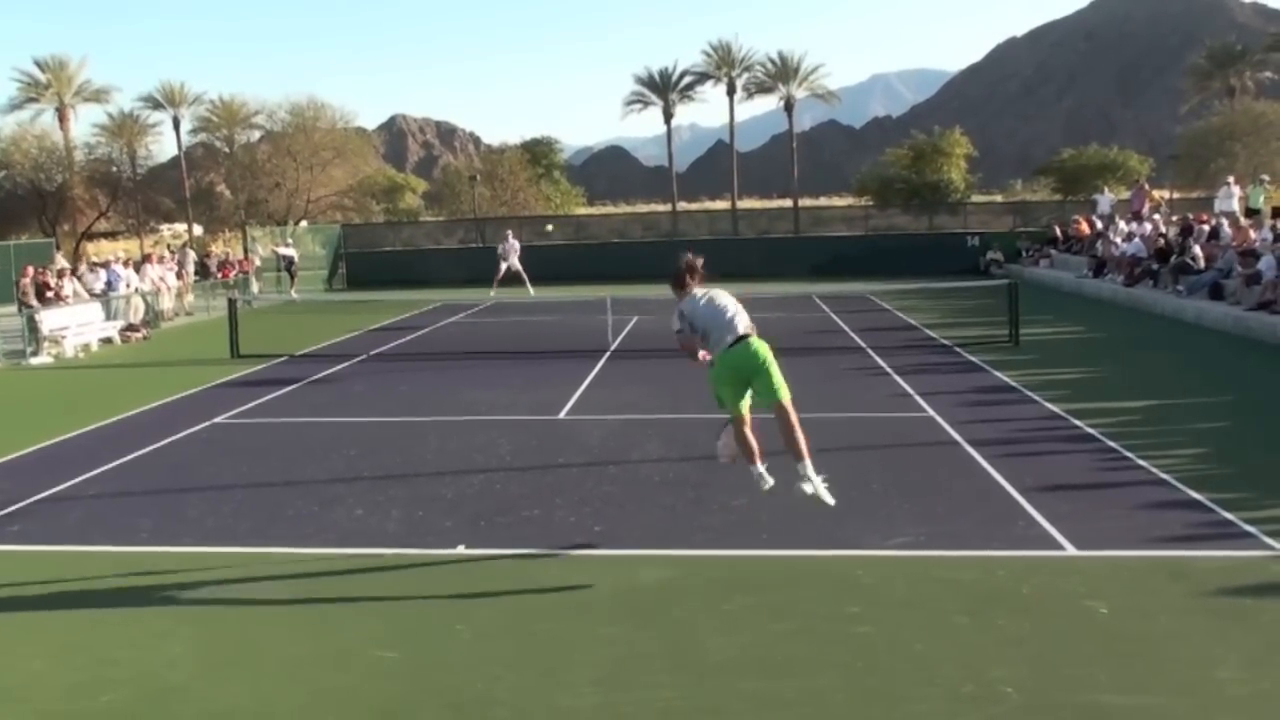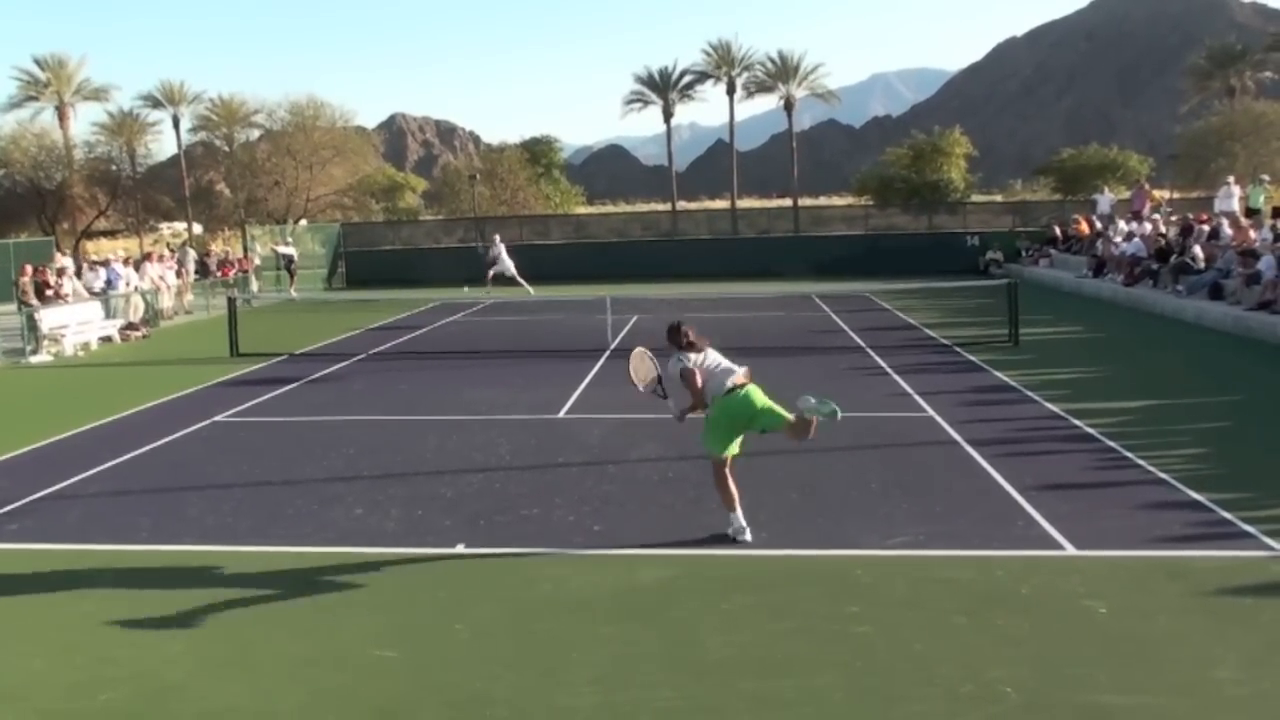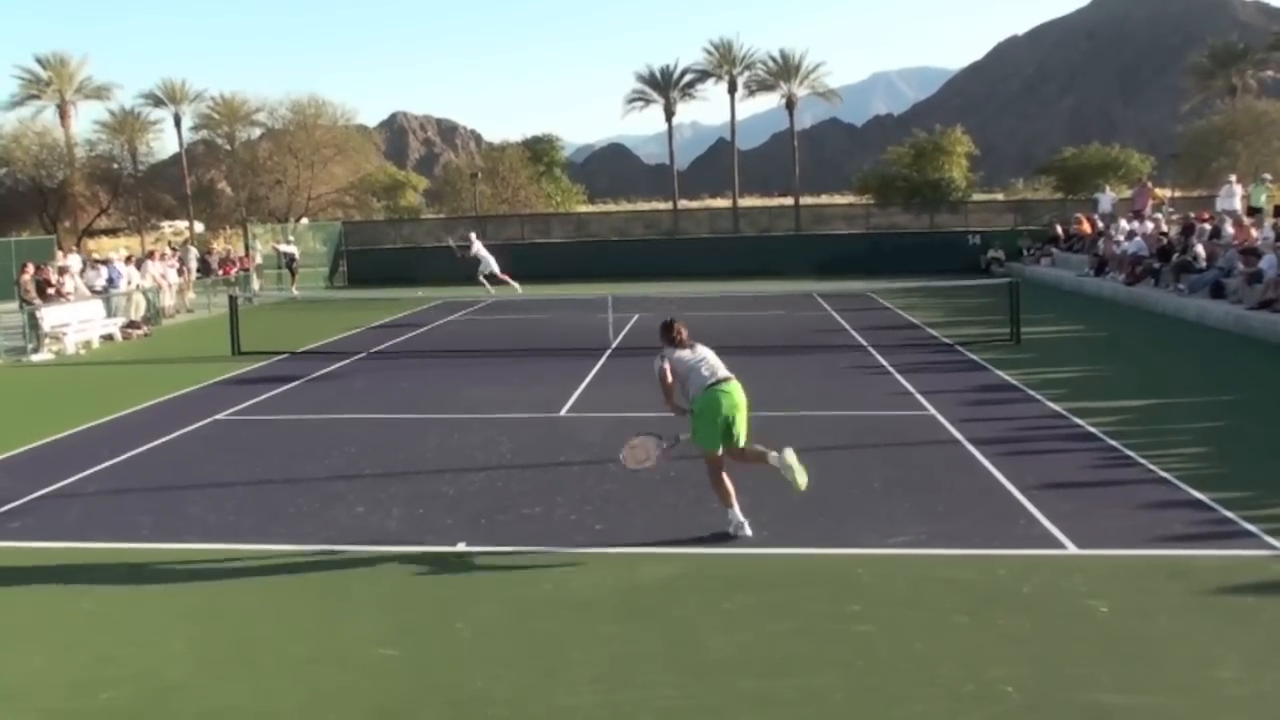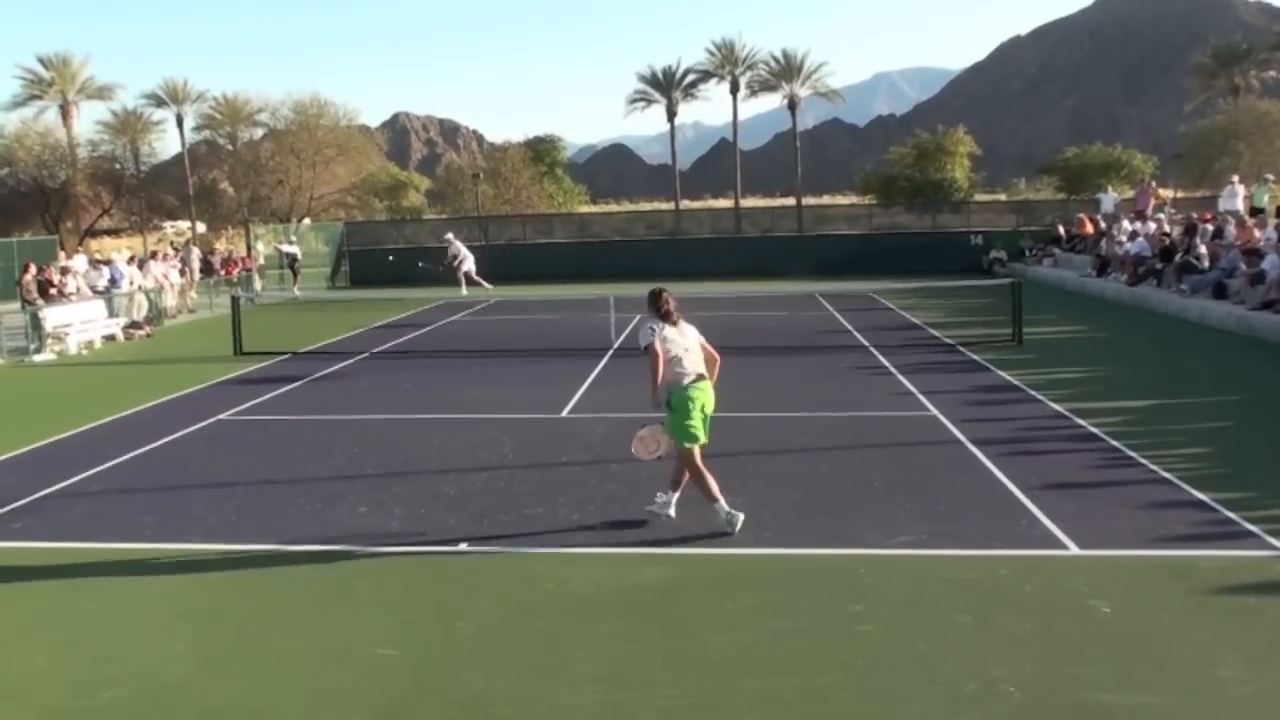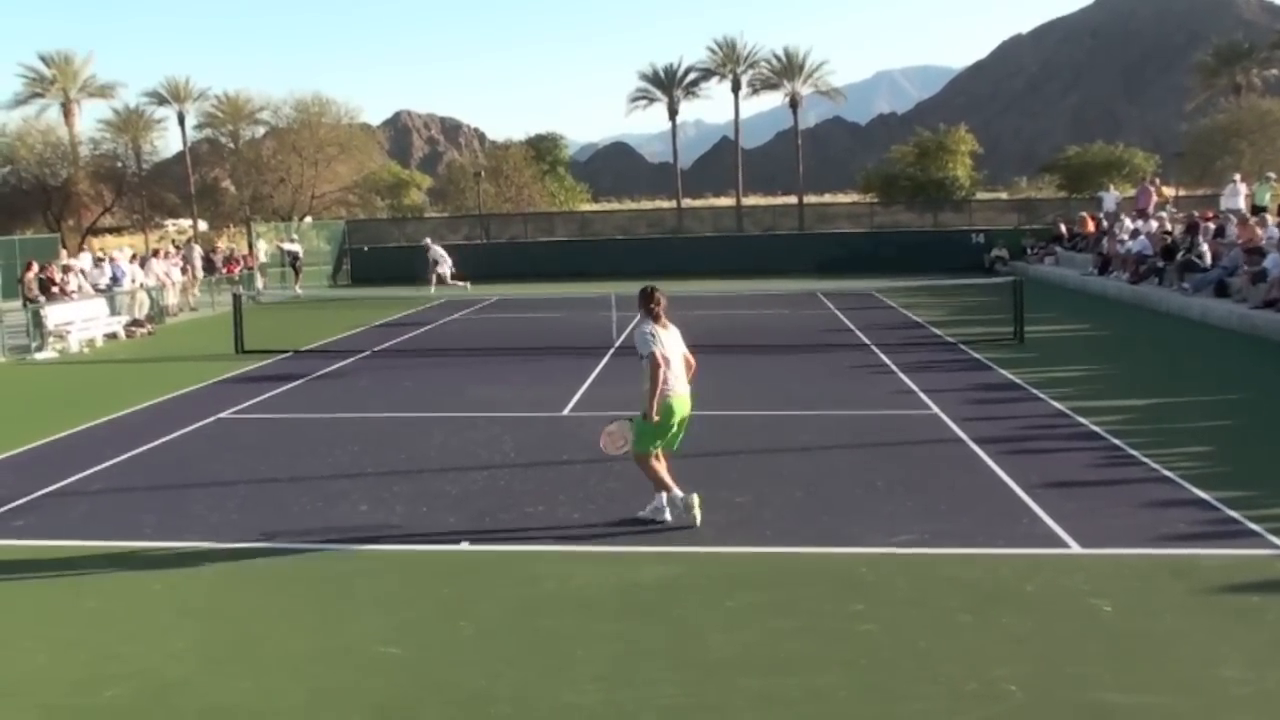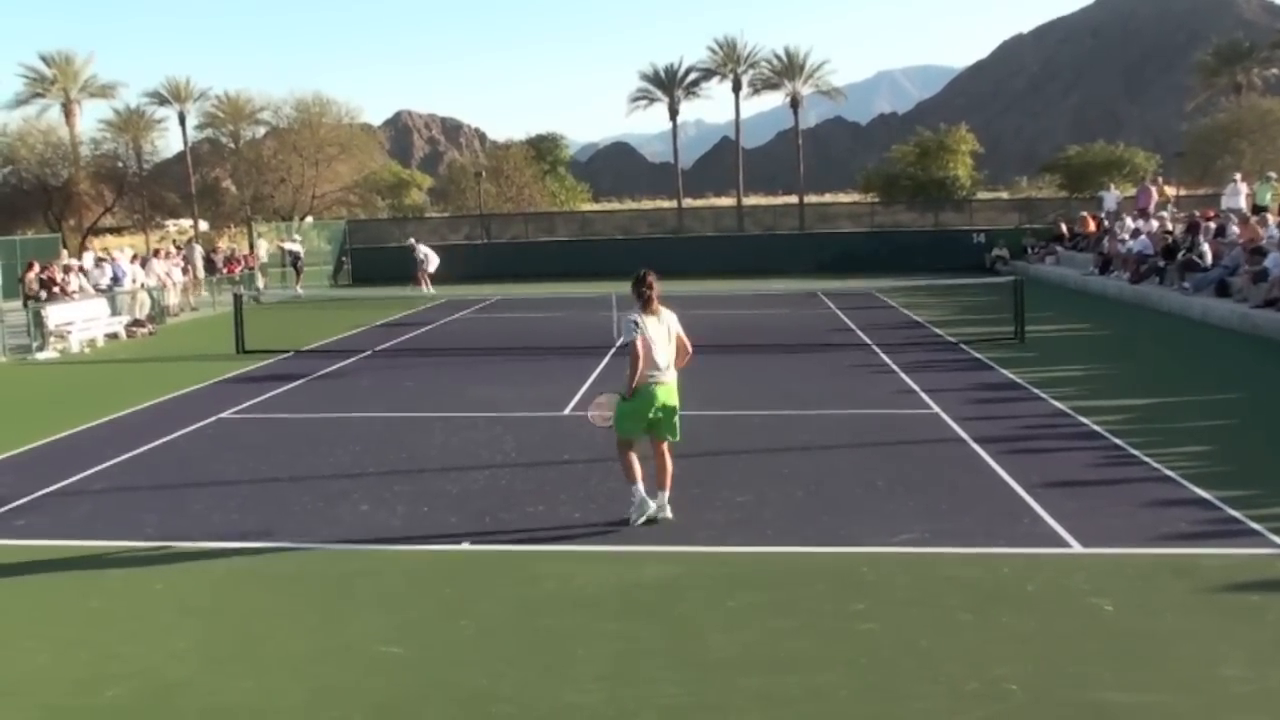
dt=0.2s
person 1, frame 1
left shoulder: (680, 311)
right shoulder: (717, 294)
left elbow: (688, 348)
left hip: (727, 362)
right hip: (752, 349)
left knee: (740, 422)
right knee: (785, 412)
left ankle: (759, 472)
right ankle: (808, 476)
person 1, frame 2
left shoulder: (676, 363)
right shoulder: (709, 353)
left elbow: (695, 382)
left wrist: (699, 403)
right wrist: (689, 408)
left hip: (726, 406)
right hip: (751, 394)
left knee: (720, 468)
right knee: (801, 432)
left ankle: (739, 526)
right ankle: (808, 409)
person 1, frame 3
left shoulder: (663, 357)
right shoulder: (701, 350)
left elbow: (667, 382)
left wrist: (674, 406)
left hip: (707, 401)
right hip: (735, 394)
left knee: (714, 465)
right knee: (736, 452)
left ankle: (738, 521)
right ankle: (779, 458)
person 1, frame 4
left shoulder: (650, 330)
right shoulder: (688, 328)
left elbow: (656, 358)
right elbow: (714, 359)
left wrist: (654, 394)
left hip: (683, 397)
right hip: (703, 391)
left knee: (691, 462)
right knee: (680, 454)
left ankle: (727, 513)
right ankle: (668, 502)
person 1, frame 5
left shoulder: (644, 332)
right shoulder: (672, 330)
left elbow: (658, 366)
right elbow: (691, 365)
left wrist: (651, 405)
left hip: (665, 403)
right hip: (683, 400)
left knee: (643, 458)
right knee: (655, 452)
left ankle: (681, 499)
right ankle: (661, 505)
person 1, frame 6
left shoulder: (634, 320)
right shoulder: (670, 317)
left elbow: (636, 356)
right elbow: (686, 351)
left wrist: (630, 388)
left hip: (644, 390)
right hip: (669, 390)
left knee: (625, 445)
right knee: (661, 449)
left ankle: (641, 499)
right ankle: (662, 504)
